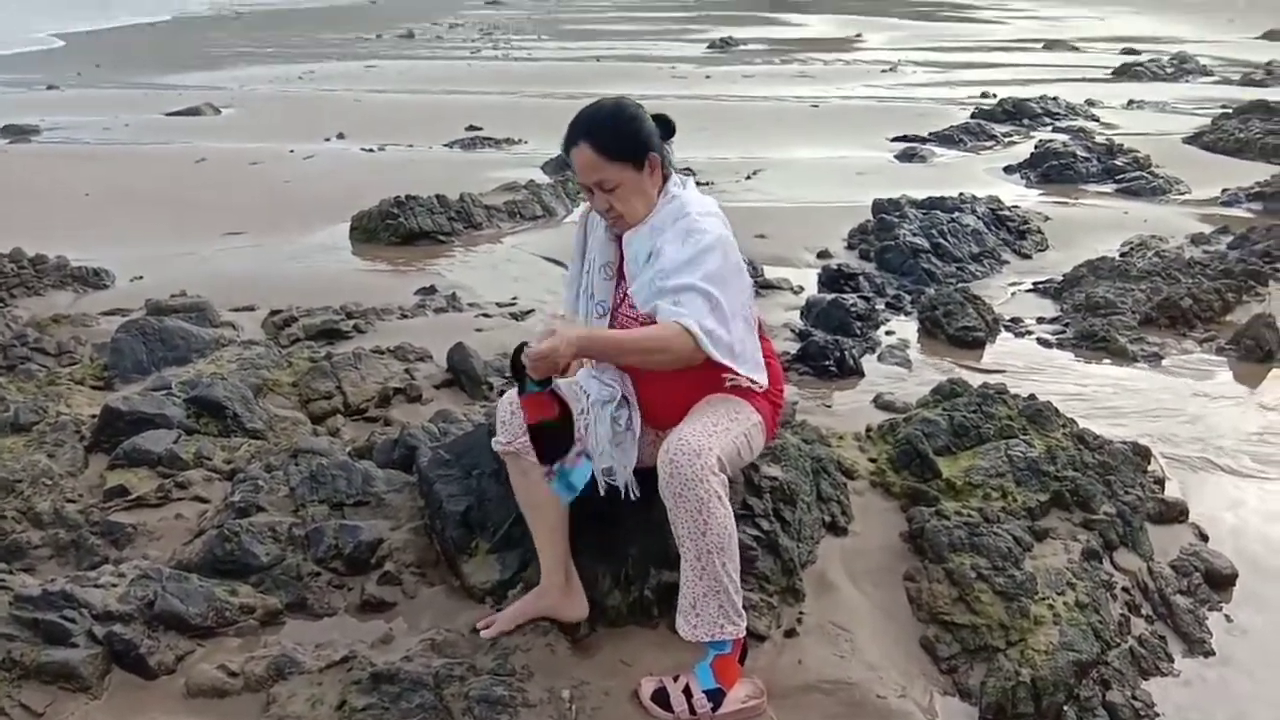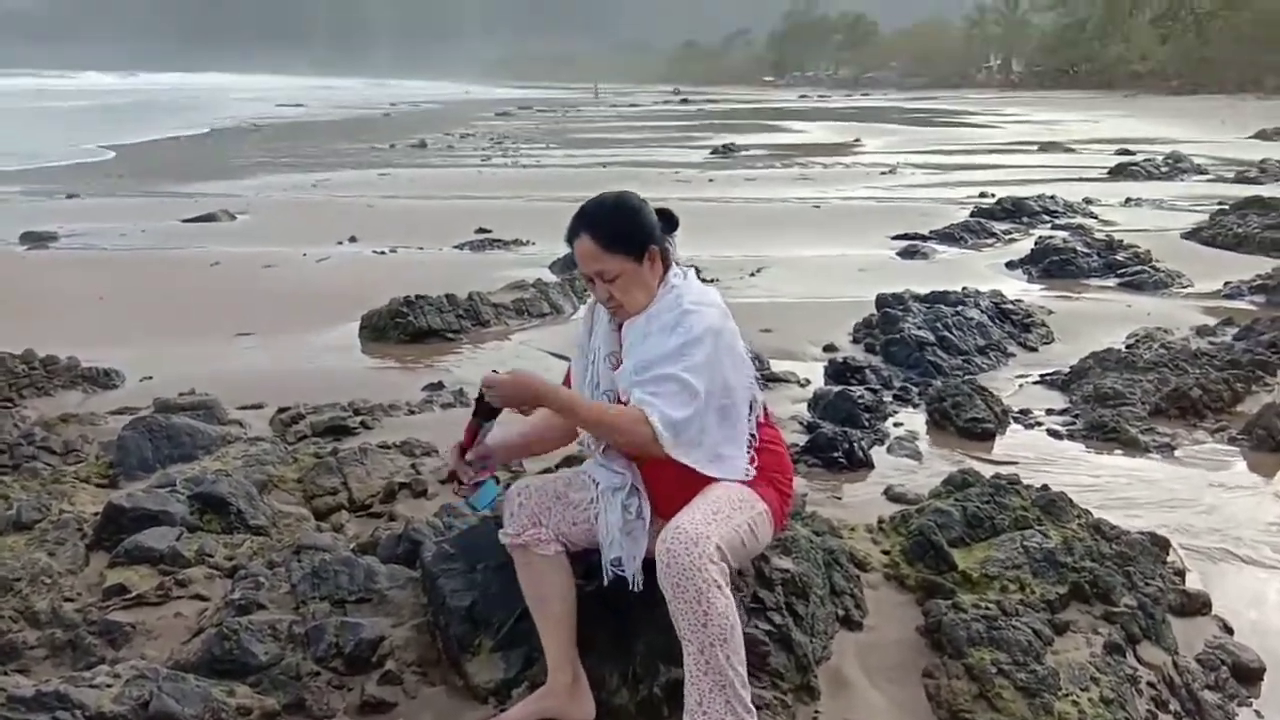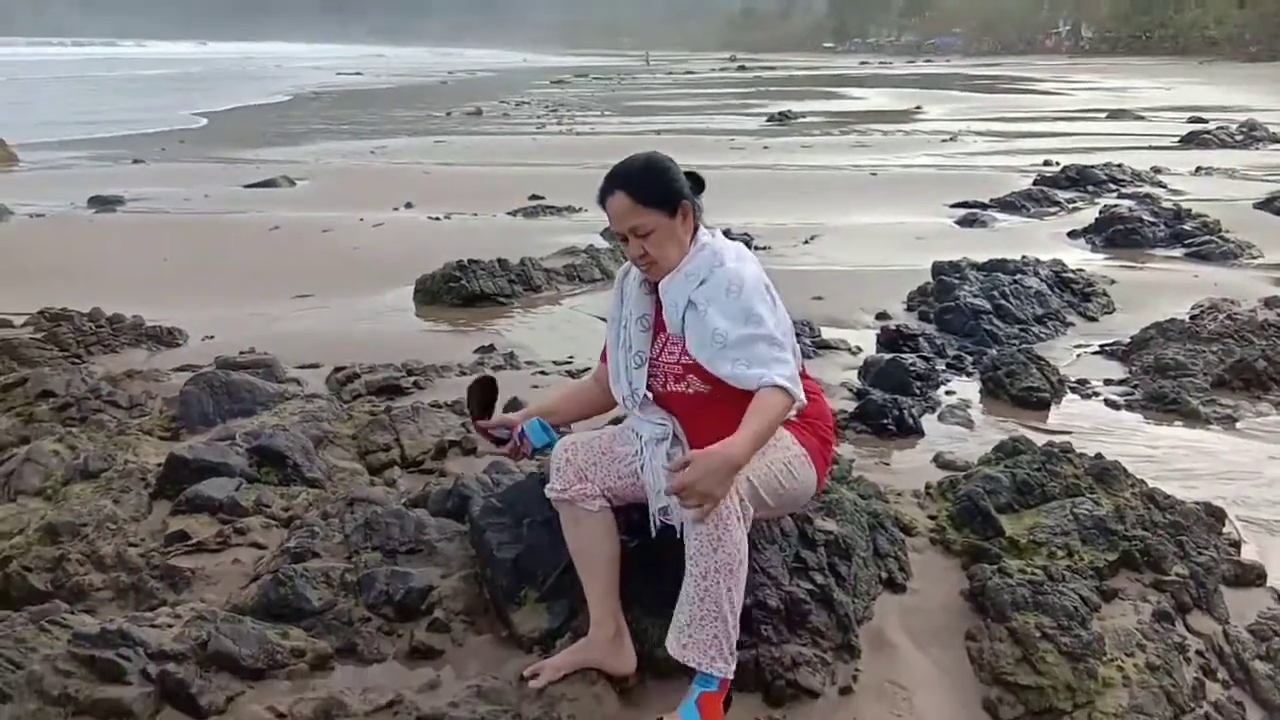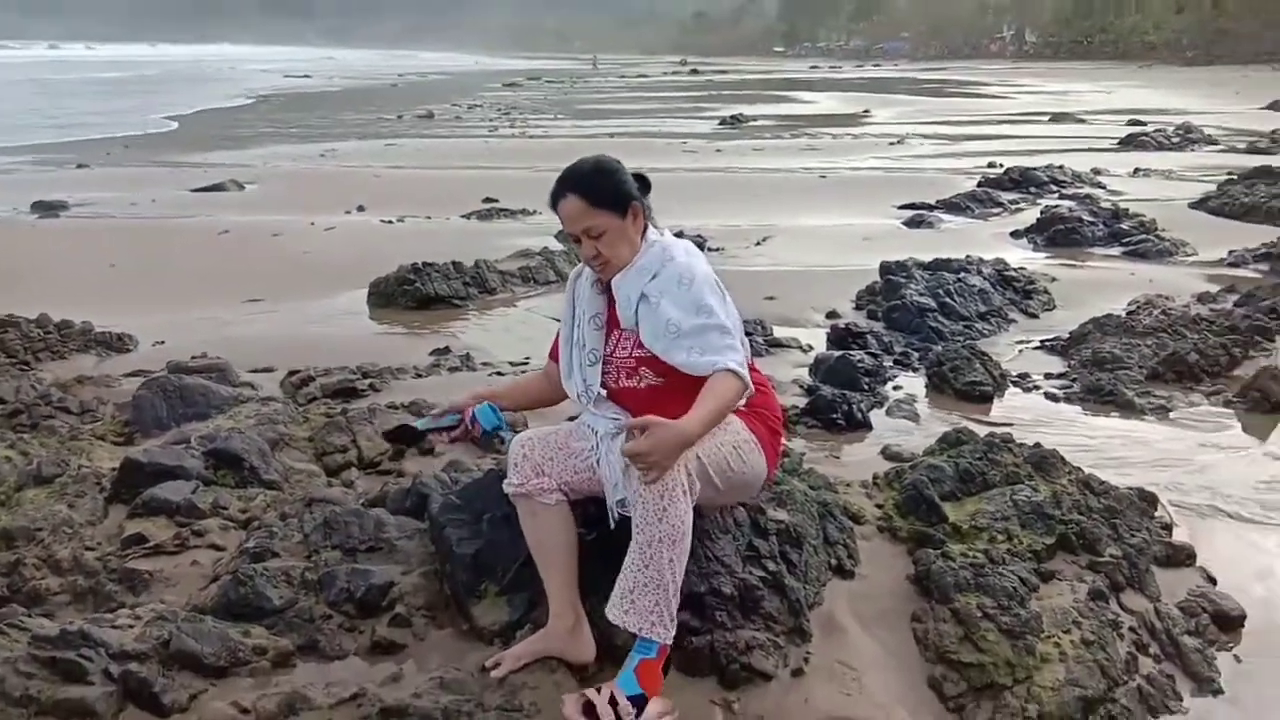
dt=0.3s
person 1, frame 1
left shoulder: (696, 229)
right shoulder: (600, 224)
left elbow: (682, 344)
right elbow: (590, 323)
left wrist: (584, 343)
right wrist: (565, 350)
left hip: (722, 394)
right hip: (637, 393)
left knee: (685, 457)
right knee: (518, 414)
left ankle: (724, 660)
right ankle: (558, 588)
person 1, frame 2
left shoulder: (694, 319)
right shoulder: (605, 318)
left elbow: (653, 431)
right elbow: (572, 415)
left wrist: (540, 393)
right wrist: (497, 450)
left hip: (734, 480)
right hip: (645, 483)
left knee: (686, 544)
right knee: (526, 506)
person 1, frame 3
left shoulder: (729, 275)
right shoulder: (636, 284)
left elbow: (779, 383)
right elbow: (609, 381)
left wrist: (731, 454)
right wrist: (534, 415)
left hip: (783, 440)
right hip: (686, 438)
left knee: (713, 494)
right knee: (573, 462)
right ankle: (607, 637)
person 1, frame 4
left shoulder: (678, 272)
right shoulder: (587, 284)
left elbow: (731, 372)
right elbow: (560, 376)
left wrist: (683, 433)
right wrist: (486, 400)
left hip: (731, 430)
right hip: (638, 429)
left knee: (664, 468)
right knee: (530, 455)
left ankle: (647, 663)
right ankle: (567, 626)
